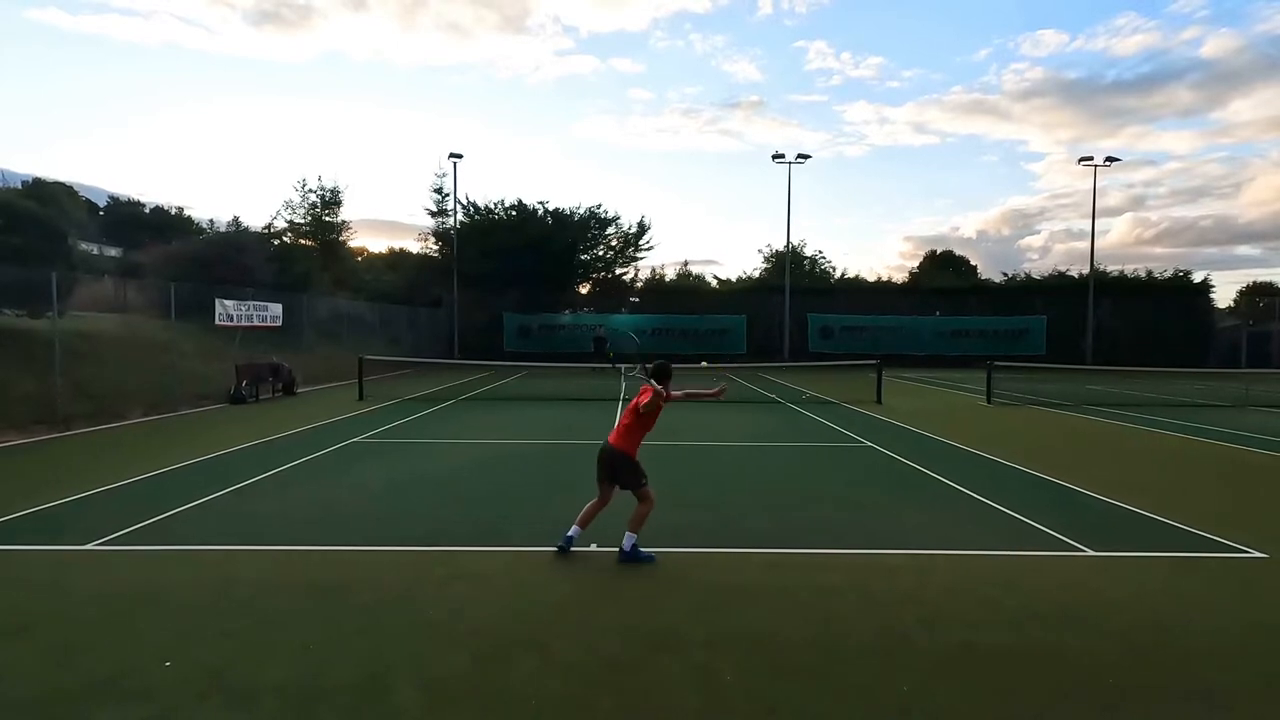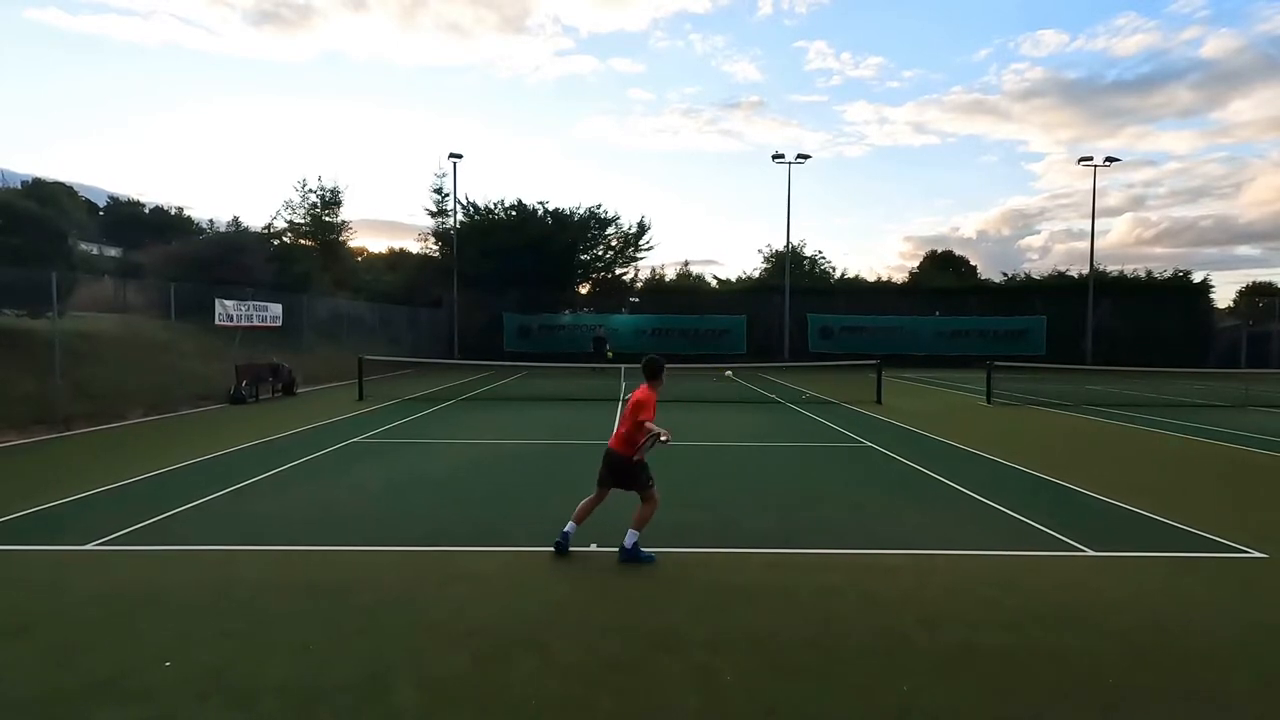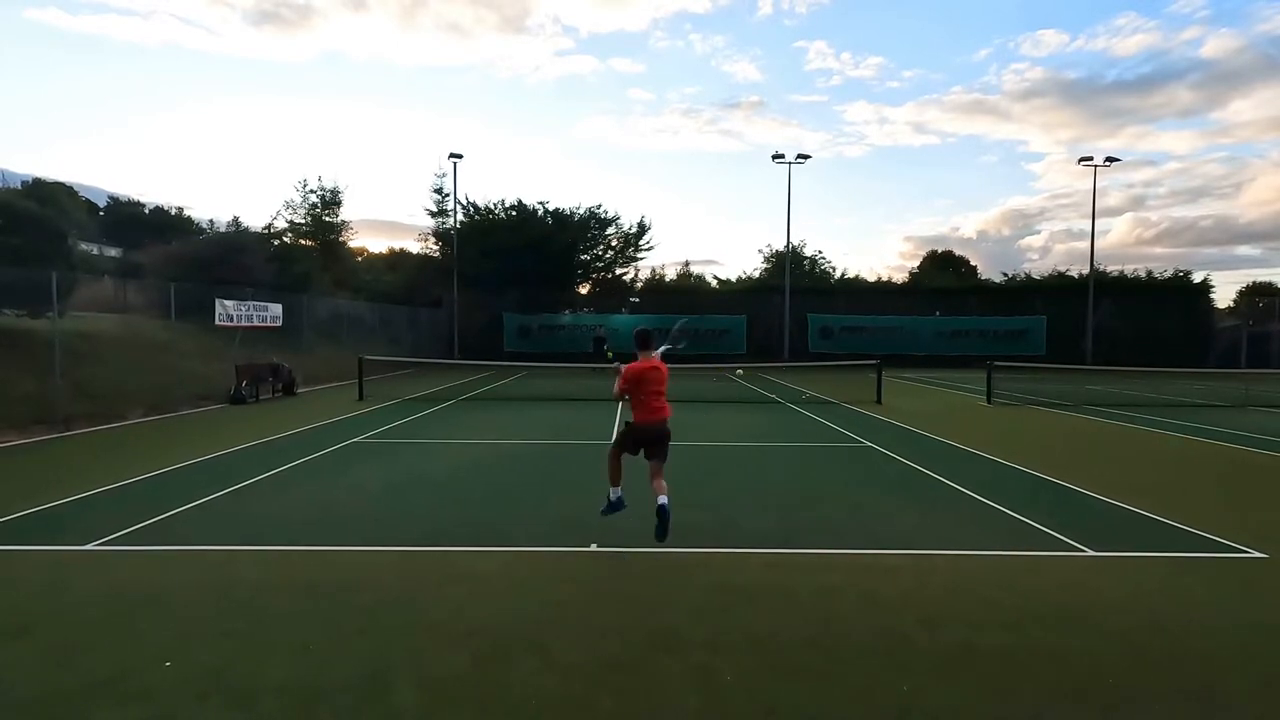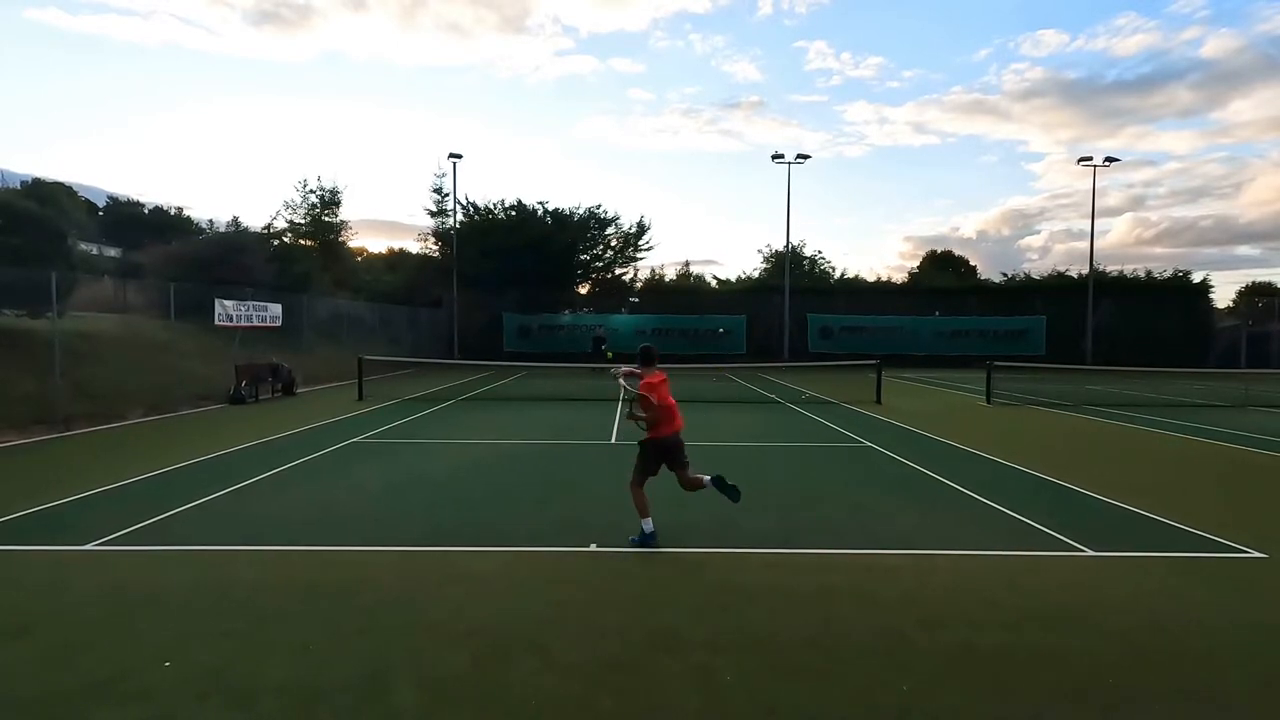
dt=0.2s
person 1, frame 1
left shoulder: (649, 391)
right shoulder: (650, 396)
left elbow: (682, 394)
right elbow: (640, 408)
left wrist: (710, 393)
right wrist: (657, 397)
left hip: (609, 449)
right hip: (622, 454)
left knee: (602, 499)
right knee: (646, 500)
left ankle: (568, 538)
right ankle: (627, 549)
person 1, frame 2
left shoulder: (640, 393)
right shoulder: (647, 398)
right elbow: (645, 425)
right wrist: (660, 431)
left hip: (613, 452)
right hip: (629, 457)
left knee: (598, 497)
right knee: (651, 500)
left ankle: (565, 535)
right ankle: (629, 547)
person 1, frame 3
left shoulder: (634, 369)
right shoulder: (662, 367)
left elbow: (618, 396)
left wrist: (619, 381)
left hip: (638, 425)
right hip: (660, 427)
left knee: (614, 453)
right knee: (656, 477)
left ankle: (615, 499)
right ankle: (663, 505)
person 1, frame 4
left shoulder: (644, 386)
right shoulder: (661, 377)
left elbow: (654, 416)
right elbow: (644, 374)
left wrist: (635, 416)
right wrist: (627, 371)
left hip: (657, 440)
right hip: (674, 437)
left knee: (636, 484)
right knee: (686, 481)
left ankle: (648, 532)
right ankle: (713, 482)
